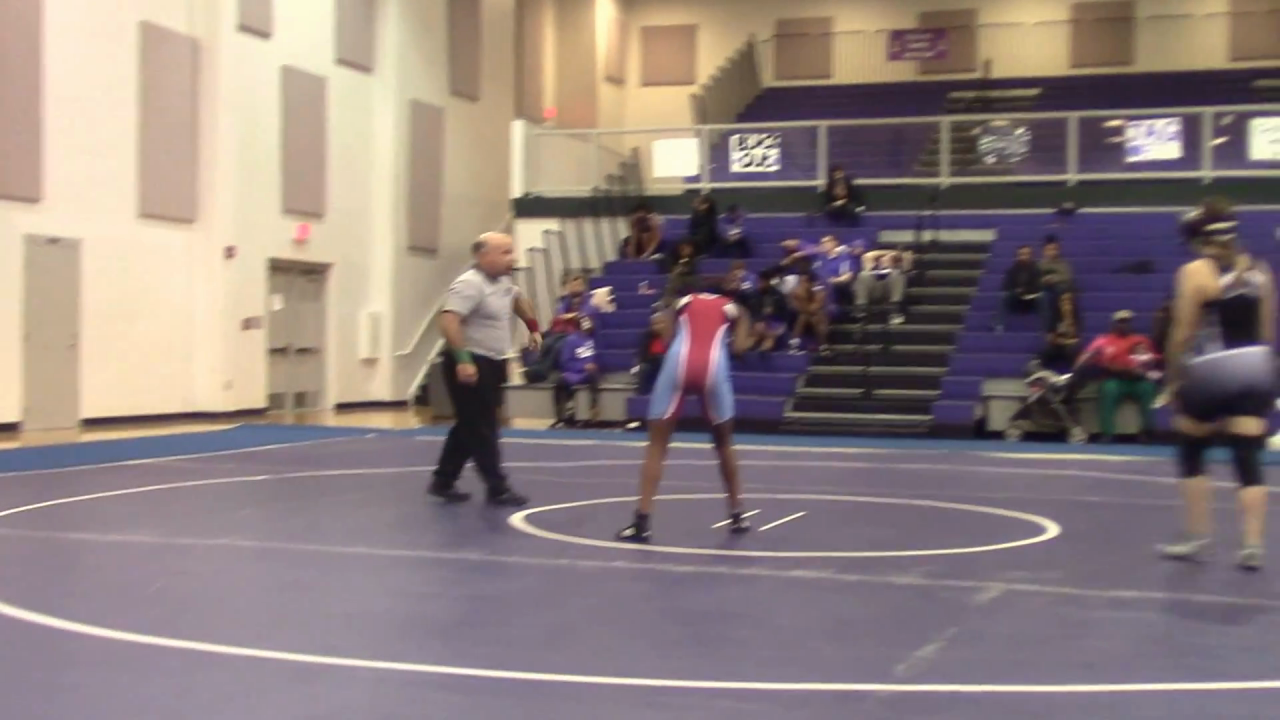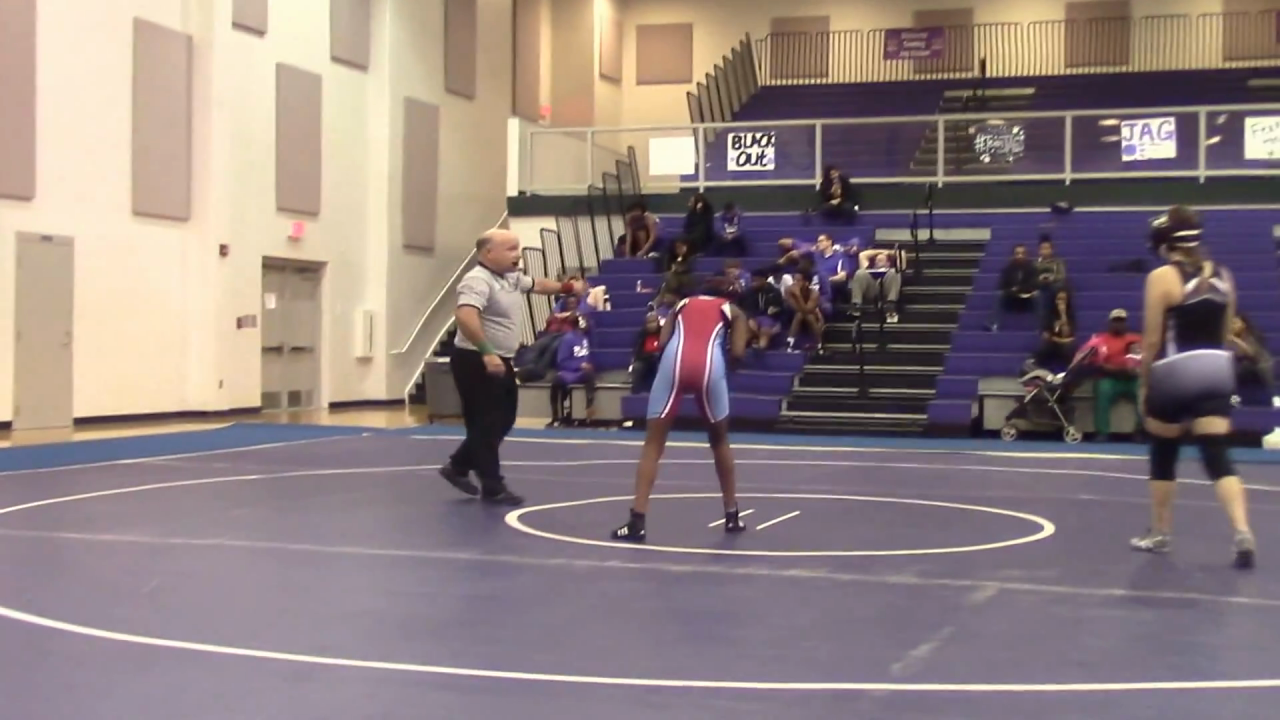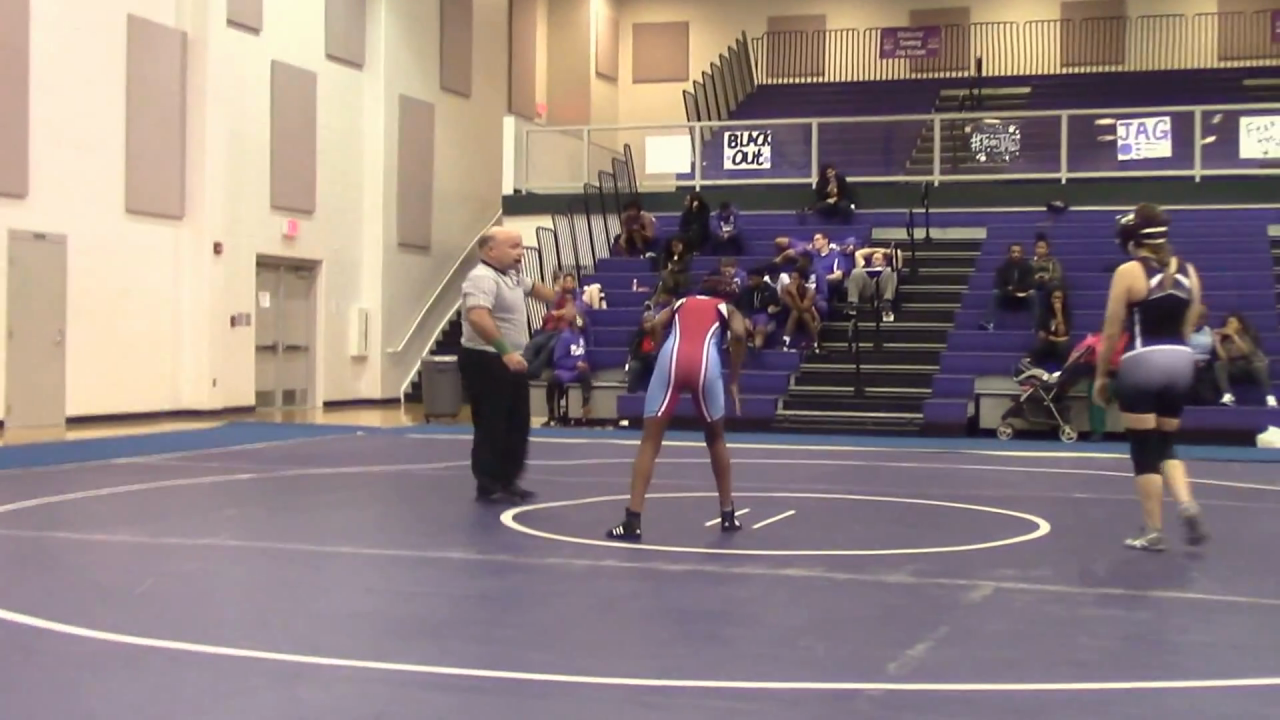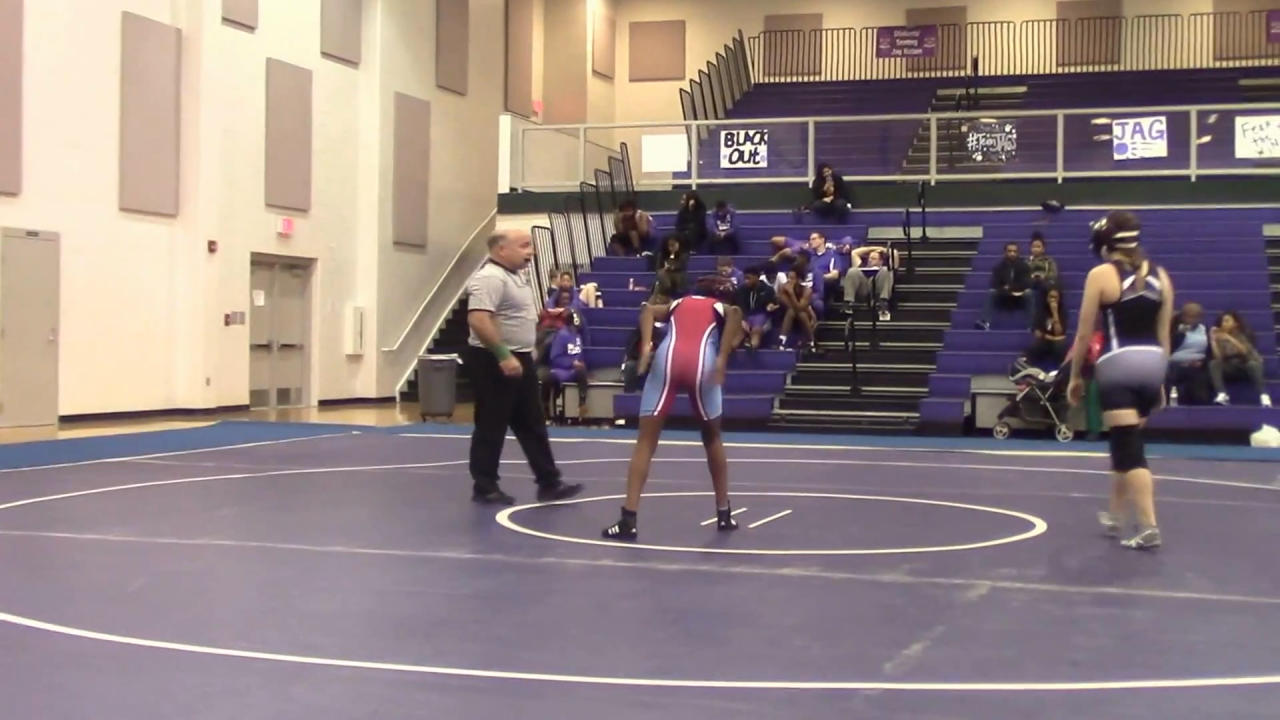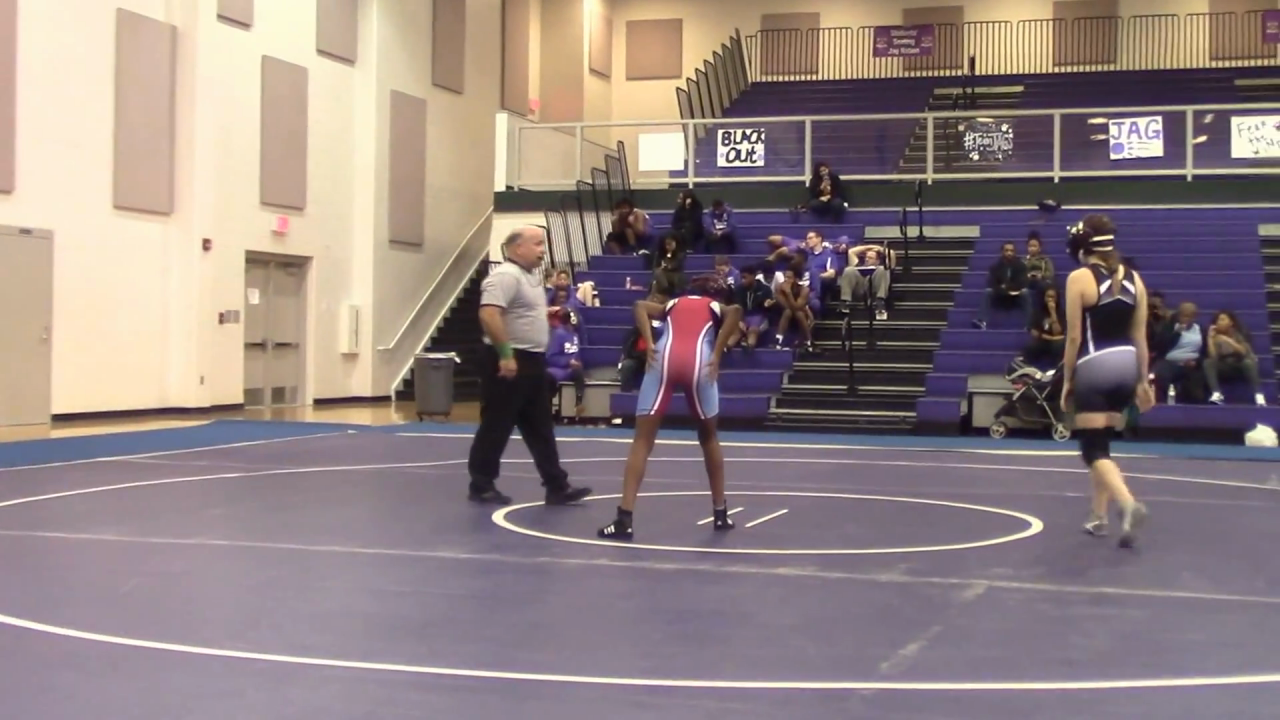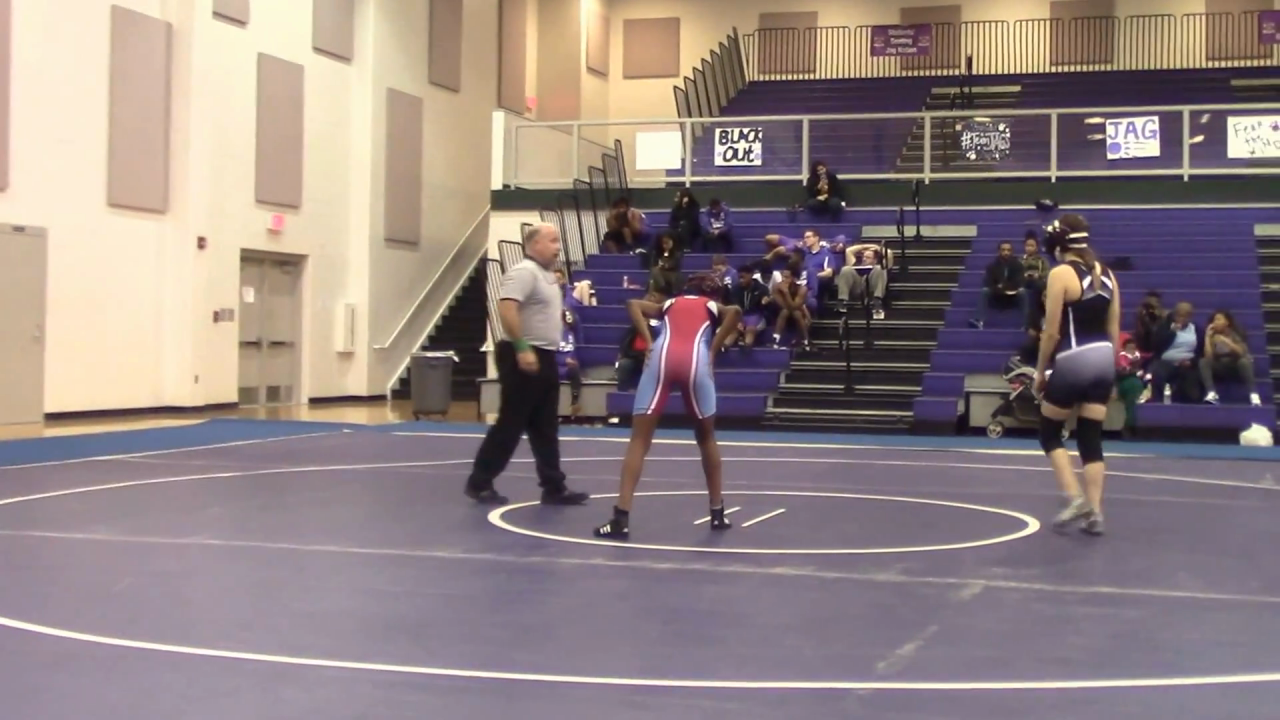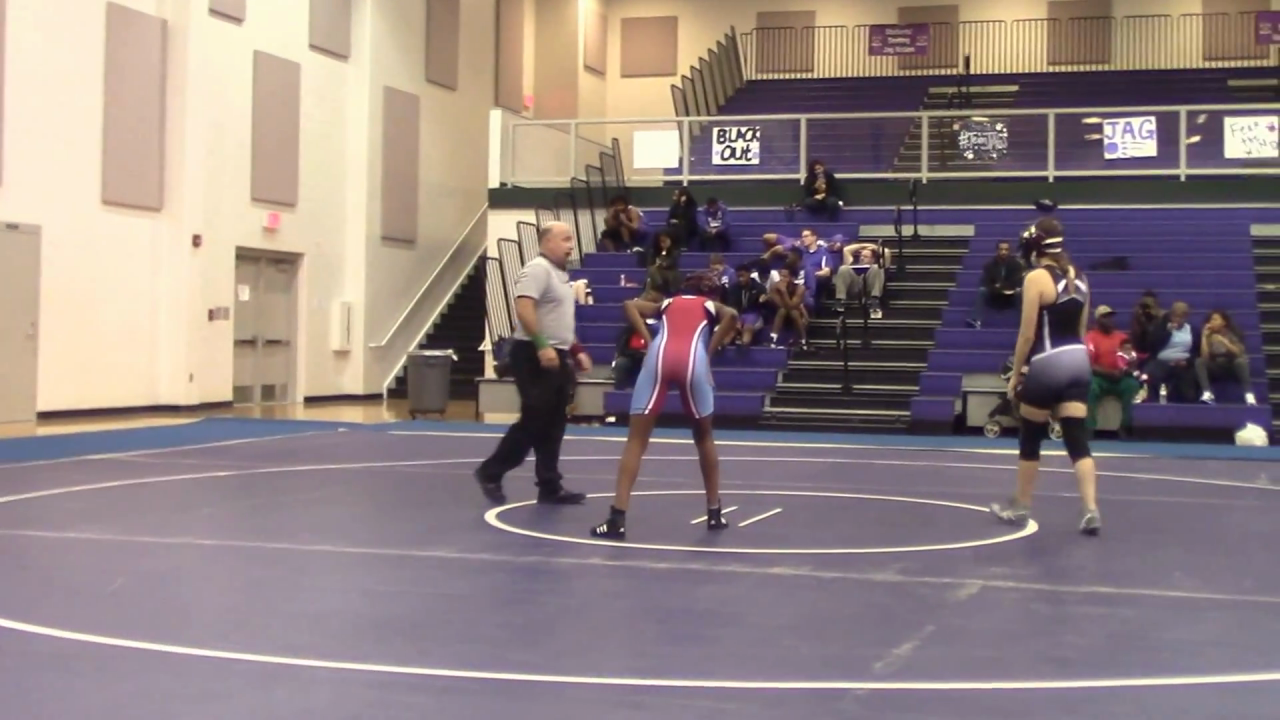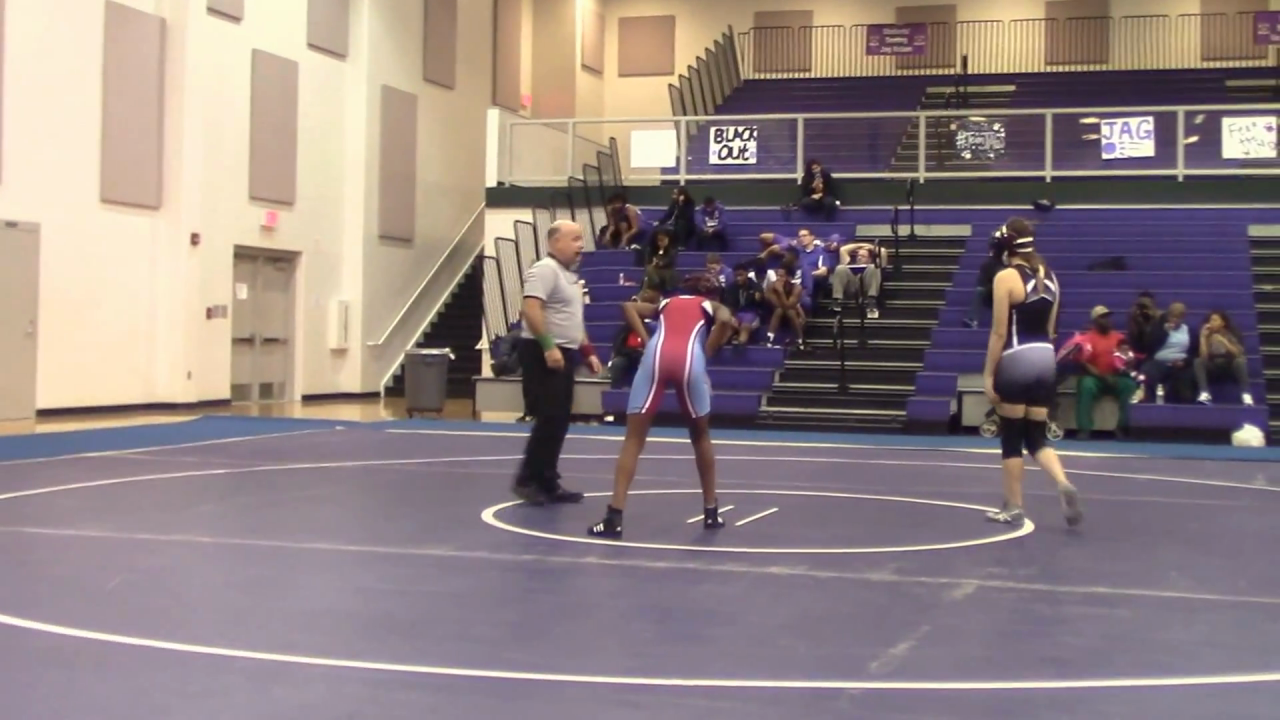
dt=0.2s
person 1, frame 1
left shoulder: (1195, 271)
left elbow: (1182, 334)
left wrist: (1173, 379)
left hip: (1213, 369)
left knee: (1190, 455)
right knee: (1247, 459)
left ankle: (1195, 538)
person 1, frame 2
left shoulder: (1162, 277)
right shoulder: (1221, 275)
left elbow: (1152, 339)
right elbow: (1225, 333)
left wrist: (1145, 384)
left hip: (1175, 370)
right hip: (1216, 369)
left knee: (1162, 457)
right knee: (1217, 459)
left ankle: (1160, 533)
right ankle: (1242, 533)
person 1, frame 3
left shoulder: (1127, 272)
right shoulder: (1187, 271)
left elbow: (1111, 332)
right elbow: (1187, 329)
left wrist: (1101, 375)
left hip: (1142, 364)
right hip: (1180, 364)
left knee: (1142, 452)
right knee: (1163, 447)
left ankle: (1153, 531)
right ankle: (1187, 505)
person 1, frame 4
left shoulder: (1101, 274)
right shoulder: (1159, 275)
left elbow: (1085, 333)
right elbow: (1164, 333)
left wrist: (1075, 376)
right wrist: (1159, 376)
left hip: (1118, 365)
right hip: (1152, 363)
left knee: (1128, 449)
right knee: (1128, 444)
left ankle: (1148, 527)
right ankle: (1115, 516)
person 1, frame 5
left shoulder: (1079, 278)
right shoulder: (1133, 278)
left elbow: (1074, 336)
right elbow: (1140, 335)
left wrist: (1068, 381)
right wrist: (1143, 380)
left hip: (1094, 367)
right hip: (1125, 364)
left knee: (1093, 449)
right knee: (1100, 442)
left ankle: (1128, 504)
right ankle: (1098, 517)
person 1, frame 6
left shoulder: (1060, 274)
right shoulder: (1106, 274)
left elbow: (1051, 331)
right elbow: (1113, 329)
left wrist: (1040, 370)
right wrist: (1111, 370)
left hip: (1073, 361)
right hip: (1103, 359)
left knee: (1049, 434)
right knee: (1091, 440)
left ankle: (1074, 498)
right ankle: (1094, 513)
person 1, frame 7
left shoulder: (1036, 278)
right shoulder: (1078, 277)
left elbow: (1027, 334)
right elbow: (1081, 329)
left wrist: (1016, 373)
left hip: (1048, 364)
right hip: (1079, 361)
left knee: (1030, 439)
right knee: (1077, 441)
left ankle: (1019, 507)
right ankle: (1090, 509)
person 1, frame 8
left shoulder: (1006, 277)
right shoulder: (1049, 277)
left elbow: (999, 332)
right elbow: (1049, 328)
left wrist: (989, 375)
left hip: (1016, 361)
right hip: (1045, 359)
left knee: (1011, 438)
right knee: (1035, 437)
left ankle: (1013, 507)
right ankle: (1064, 486)
person 2, frame 1
left shoulder: (503, 282)
right shoulder: (469, 284)
left elbow: (518, 300)
right elbow: (448, 321)
left wrist: (533, 328)
right wrist: (462, 360)
left hip: (491, 364)
right hip: (470, 365)
left knee: (470, 426)
right knee: (482, 428)
left ankle: (443, 481)
right ankle: (497, 488)
person 2, frame 2
left shoulder: (511, 277)
right shoulder: (477, 281)
left elbow: (535, 284)
right elbow: (465, 316)
left wrist: (567, 288)
right wrist: (487, 353)
left hip: (500, 362)
right hip: (476, 363)
left knee: (501, 422)
right knee: (485, 426)
left ankle: (458, 467)
right ankle: (493, 488)
person 2, frame 3
left shoulder: (512, 274)
right shoulder: (481, 278)
left elbow: (533, 287)
right elbow: (478, 317)
right wrist: (506, 351)
left hip: (511, 361)
right hip: (482, 361)
left knee: (519, 424)
right knee: (491, 426)
left ankle: (506, 480)
right ankle: (488, 487)
person 2, frame 4
left shoulder: (520, 274)
right shoulder: (490, 278)
right elbow: (478, 319)
left wrist: (526, 353)
right wrist: (503, 356)
left hip: (521, 360)
right hip: (492, 362)
left knee: (533, 424)
right knee: (491, 427)
left ankle: (549, 483)
right ankle: (485, 487)
person 2, frame 5
left shoulder: (532, 275)
right shoulder: (505, 275)
right elbow: (488, 315)
right wrist: (505, 354)
left hip: (533, 359)
right hip: (506, 361)
left knee: (541, 427)
right knee: (496, 426)
left ankle: (557, 486)
right ankle: (481, 485)
person 2, frame 6
left shoulder: (548, 275)
right shoulder: (525, 271)
right elbow: (507, 309)
left wrist: (550, 355)
right wrist: (523, 349)
left hip: (545, 357)
right hip: (523, 358)
left knee: (546, 427)
right knee: (511, 423)
left ankle: (554, 488)
right ankle: (479, 482)
person 2, frame 7
left shoulder: (561, 273)
right shoulder: (538, 269)
right elbow: (523, 308)
left wrist: (578, 351)
right wrist: (543, 346)
left hip: (557, 357)
right hip: (535, 355)
left knee: (553, 426)
right knee: (534, 420)
left ankle: (550, 487)
right ankle: (491, 473)
person 2, frame 8
left shoulder: (570, 274)
right shoulder: (545, 269)
right elbow: (531, 309)
left wrist: (588, 352)
right wrist: (548, 347)
left hip: (565, 356)
right hip: (543, 355)
left knee: (558, 421)
right knee: (550, 418)
left ankle: (547, 484)
right ankle: (528, 479)
person 3, frame 1
left shoulder: (684, 302)
right shoulder: (734, 309)
left elbow: (668, 340)
right elbow: (738, 348)
left hip: (678, 363)
right hip: (712, 366)
left knee: (656, 446)
right knee: (724, 444)
left ankle: (641, 523)
right ankle: (737, 516)
person 3, frame 2
left shoulder: (683, 304)
right shoulder: (733, 310)
left elbow: (663, 341)
right elbow: (738, 353)
right wrist: (726, 373)
left hip: (675, 361)
right hip: (709, 364)
left knee: (653, 444)
right knee: (720, 442)
left ankle: (637, 522)
right ankle: (732, 515)
person 3, frame 3
left shoulder: (681, 303)
right shoulder: (728, 309)
left elbow: (657, 325)
right elbow: (739, 335)
right wrist: (733, 382)
left hip: (671, 359)
right hip: (705, 362)
left knee: (649, 443)
right knee: (716, 440)
left ankle: (632, 521)
right ankle: (728, 515)
person 3, frame 4
left shoulder: (677, 304)
right shoulder: (723, 308)
left elbow: (648, 310)
right elbow: (735, 313)
left wrist: (646, 349)
right wrist: (722, 358)
left hip: (667, 359)
right hip: (702, 362)
left knee: (646, 442)
right knee: (712, 440)
left ankle: (628, 520)
right ankle: (724, 514)
person 3, frame 5
left shoulder: (673, 304)
right shoulder: (718, 307)
left elbow: (641, 306)
right elbow: (735, 310)
left wrist: (649, 344)
right wrist: (717, 354)
left hip: (665, 359)
right hip: (698, 361)
left knee: (642, 442)
right knee: (709, 439)
left ankle: (624, 520)
right ankle: (721, 514)
person 3, frame 6
left shoulder: (669, 304)
right shoulder: (715, 307)
left elbow: (634, 304)
right elbow: (735, 311)
left wrist: (649, 342)
right wrist: (713, 350)
left hip: (662, 357)
right hip: (695, 360)
left knee: (639, 441)
right knee: (706, 439)
left ankle: (621, 519)
right ankle: (717, 513)
person 3, frame 7
left shoulder: (667, 304)
right shoulder: (713, 307)
left elbow: (630, 306)
right elbow: (731, 316)
left wrist: (648, 341)
right wrist: (710, 352)
left hip: (659, 356)
right hip: (693, 359)
left knee: (636, 441)
right knee: (704, 438)
left ankle: (617, 519)
right ankle: (714, 513)
person 3, frame 8
left shoulder: (665, 303)
right shoulder: (713, 306)
left elbow: (629, 307)
right elbow: (725, 322)
left wrist: (647, 341)
right wrist: (706, 355)
left hip: (656, 355)
right hip: (690, 358)
left knee: (633, 440)
right knee: (700, 437)
left ankle: (614, 518)
right ankle: (711, 512)
